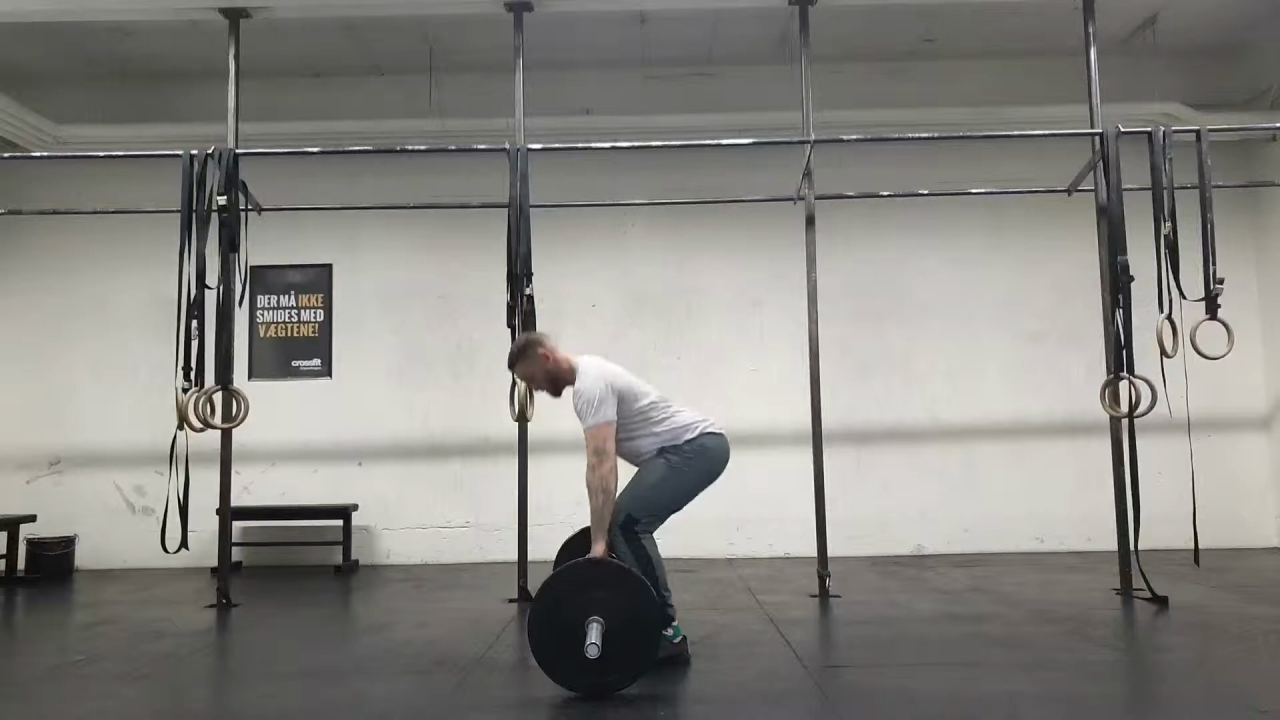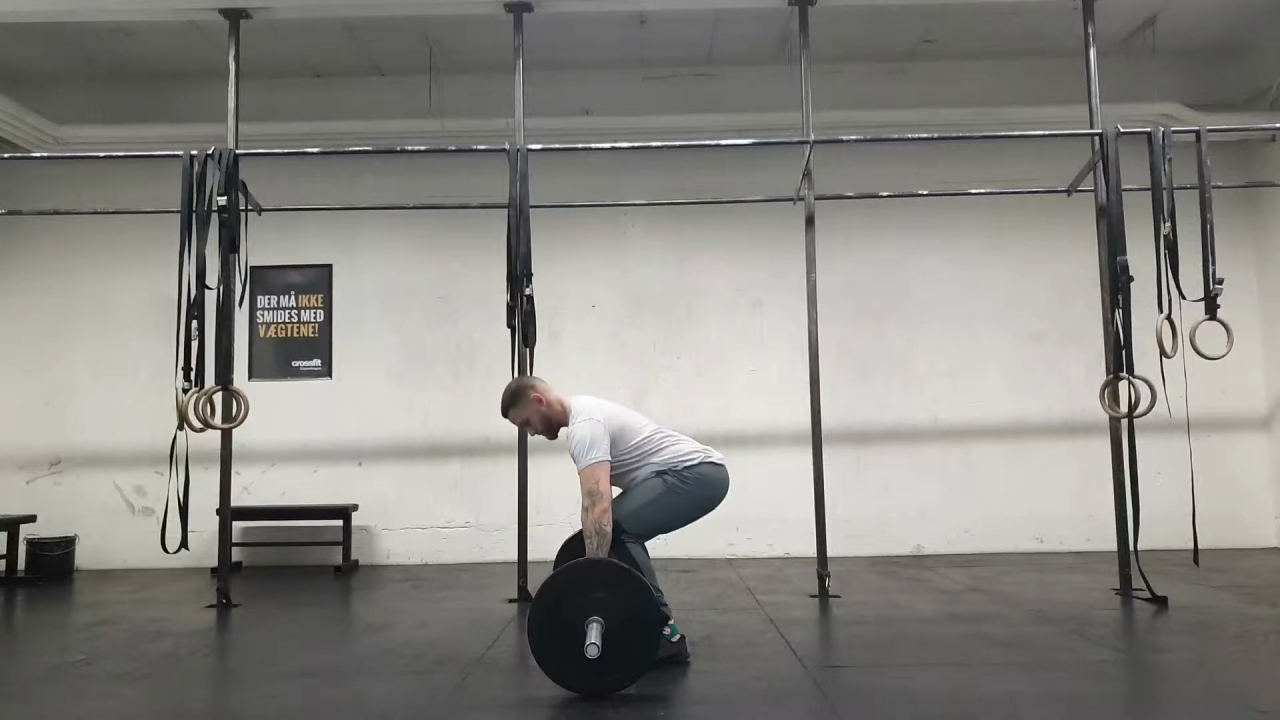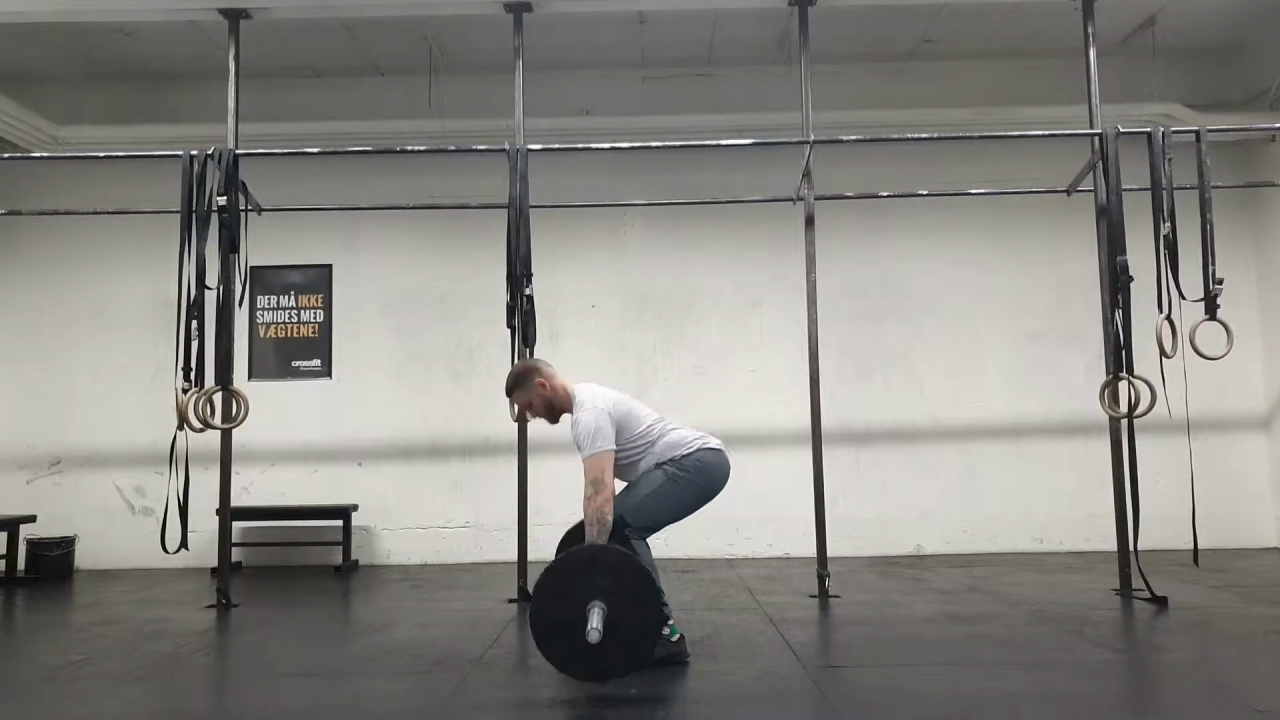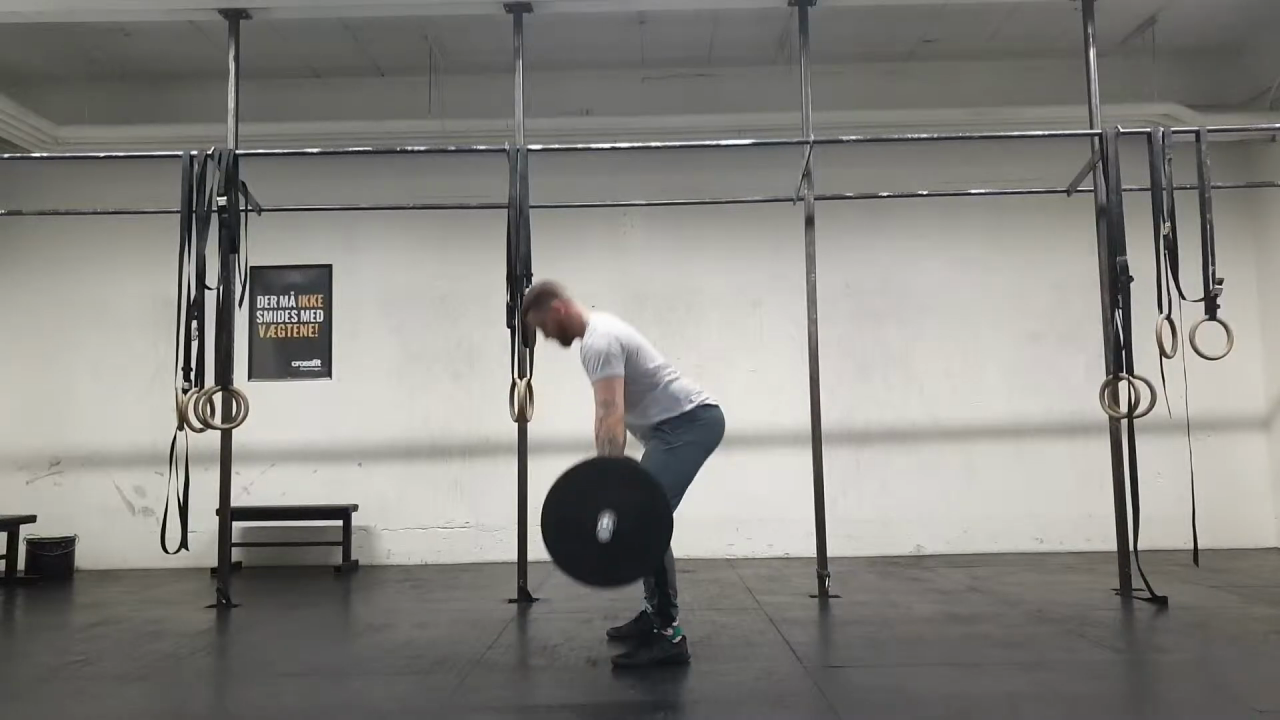
dt=0.3s
person 1, frame 1
left shoulder: (589, 384)
right shoulder: (589, 374)
left elbow: (602, 466)
right elbow: (604, 463)
left wrist: (599, 541)
right wrist: (603, 531)
left hip: (697, 447)
right hip: (700, 445)
left knee: (627, 524)
right knee: (627, 520)
left ankle: (666, 632)
person 1, frame 2
left shoulder: (583, 427)
right shoulder: (584, 411)
left elbow: (596, 507)
right elbow: (601, 503)
left hip: (697, 475)
right hip: (701, 472)
left knee: (615, 530)
right knee: (619, 528)
left ankle: (663, 633)
person 1, frame 3
left shoulder: (589, 413)
right shoulder: (588, 400)
left elbow: (599, 495)
right elbow: (601, 490)
left hip: (697, 463)
right hip: (698, 460)
left knee: (622, 529)
right knee: (622, 527)
left ankle: (665, 634)
person 1, frame 4
left shoulder: (598, 340)
right shoulder: (599, 332)
left elbow: (610, 417)
right elbow: (614, 414)
left hip: (689, 421)
right hip: (686, 421)
left ankle: (668, 634)
right ankle: (656, 614)
